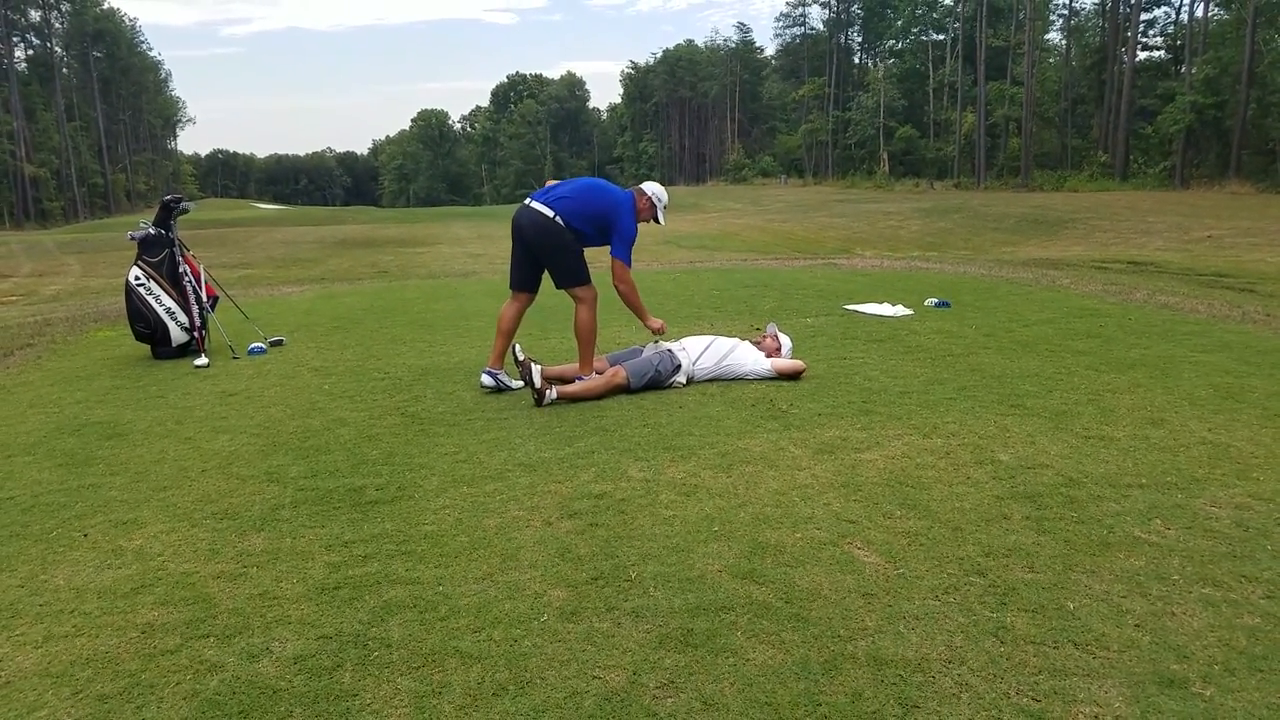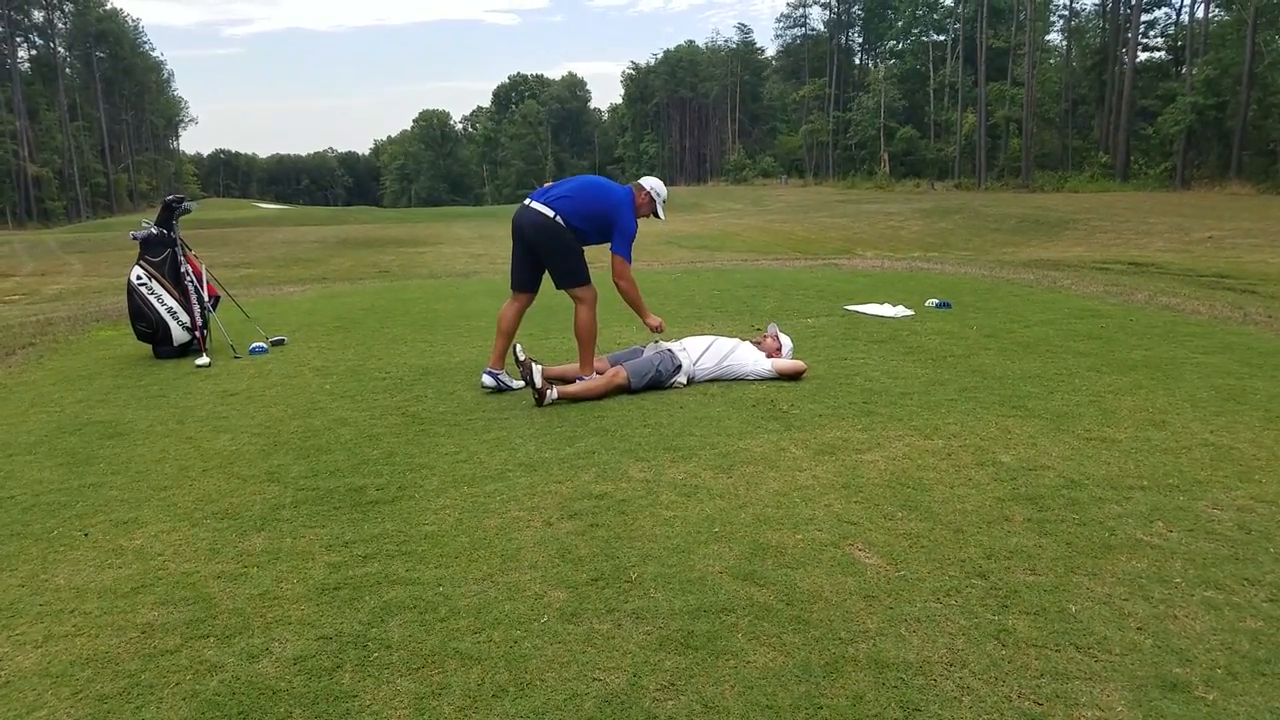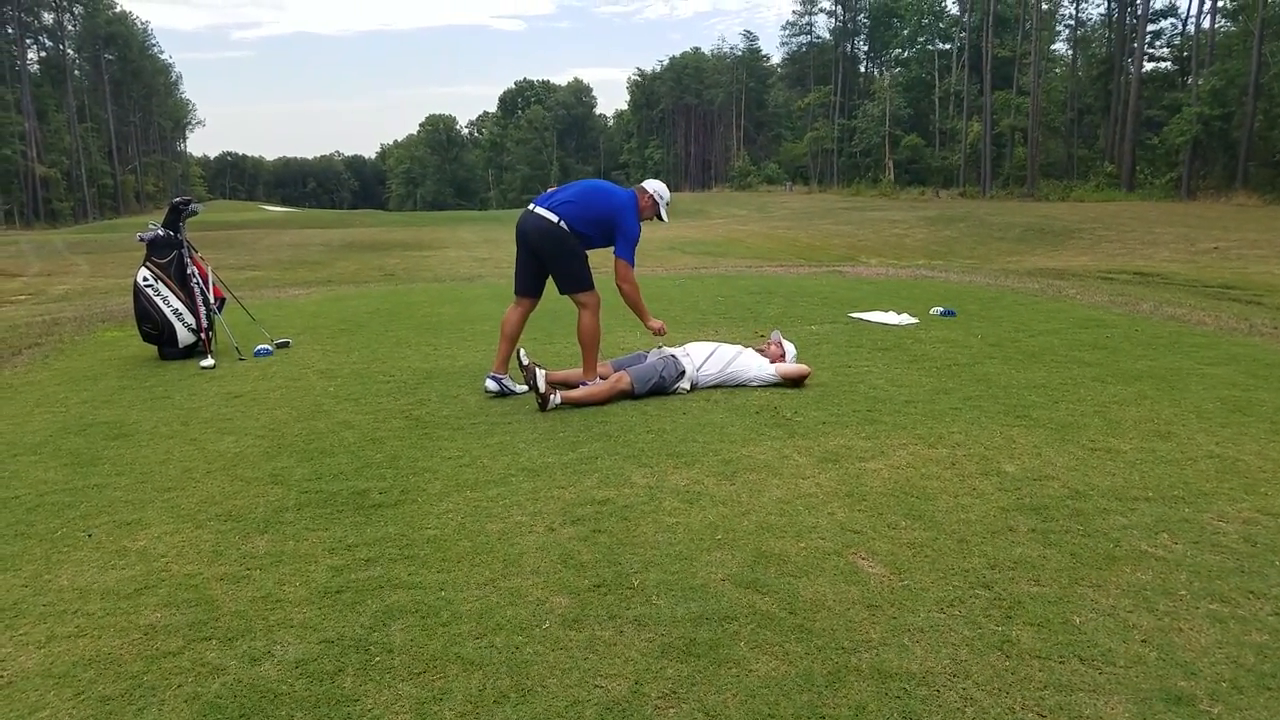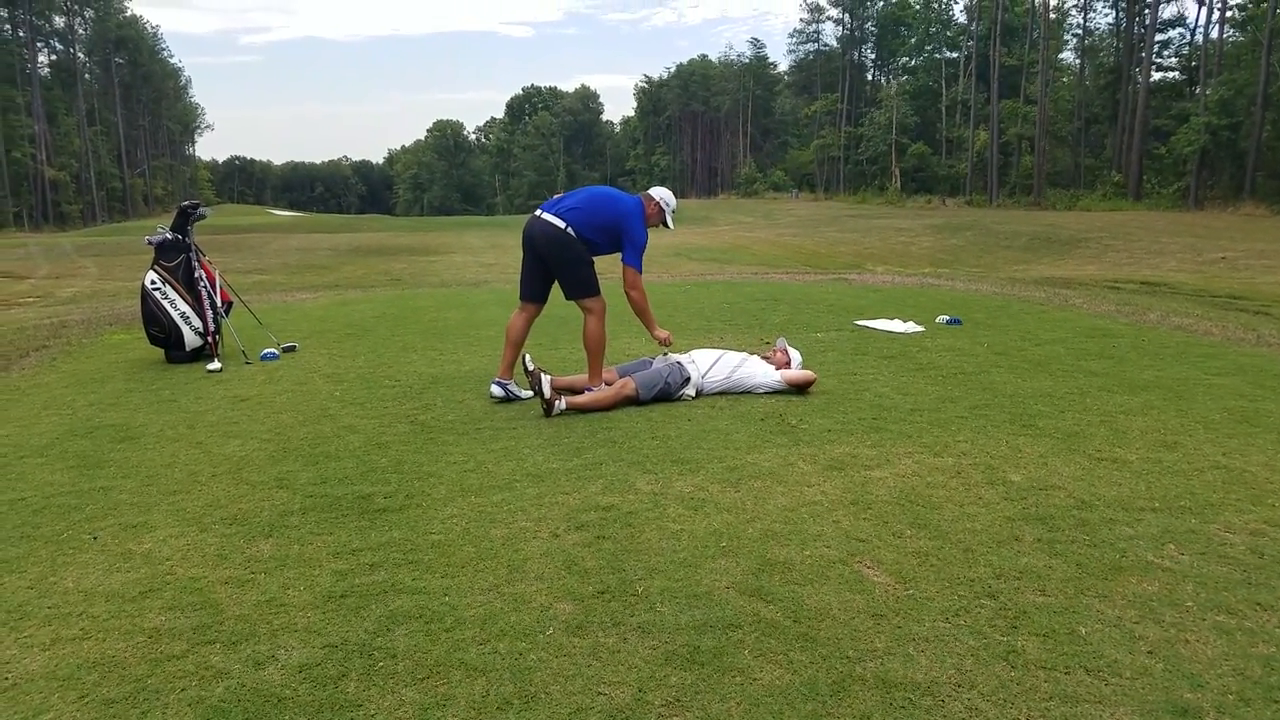
dt=0.3s
person 1, frame 1
left shoulder: (756, 362)
right shoulder: (742, 346)
left elbow: (799, 366)
left wrist: (786, 372)
left hip: (677, 364)
right hip: (670, 348)
left knee: (615, 377)
right knee: (599, 364)
left ankle: (550, 393)
right ankle: (539, 371)
person 1, frame 2
left shoulder: (757, 363)
right shoulder: (742, 347)
left elbow: (800, 366)
left wrist: (785, 372)
left hip: (678, 365)
right hip: (670, 349)
left knee: (615, 377)
right knee: (600, 364)
left ankle: (551, 393)
right ankle: (540, 371)
person 1, frame 3
left shoulder: (760, 369)
right shoulder: (746, 353)
left elbow: (803, 370)
left wrist: (790, 381)
left hip: (681, 370)
right hip: (673, 353)
left knee: (618, 383)
right knee: (603, 369)
left ankle: (554, 397)
right ankle: (543, 376)
person 1, frame 4
left shoulder: (766, 376)
right shoulder: (752, 360)
left elbow: (809, 376)
left wrist: (795, 386)
left hip: (687, 377)
right hip: (678, 360)
left knee: (623, 388)
right knee: (608, 375)
left ankle: (559, 403)
right ankle: (548, 381)
person 2, frame 1
left shoulder: (608, 193)
right shoulder: (624, 214)
left elbow: (551, 185)
right elbow: (621, 282)
right wrist: (648, 319)
left hip: (525, 215)
right hip: (548, 226)
left knee: (520, 299)
right knee: (585, 298)
left ankle: (494, 371)
right ankle: (585, 377)
person 2, frame 2
left shoulder: (606, 189)
right shoulder: (624, 210)
left elbow: (548, 186)
right elbow: (621, 278)
right wrist: (647, 316)
left hip: (524, 215)
right hip: (548, 225)
left knee: (520, 298)
right knee: (585, 298)
left ankle: (494, 371)
right ankle: (586, 376)
person 2, frame 3
left shoulder: (610, 193)
right shoulder: (627, 213)
left elbow: (552, 192)
right elbow: (624, 281)
right wrist: (648, 319)
left hip: (529, 220)
right hip: (553, 231)
left knee: (523, 303)
right knee: (588, 303)
left ankle: (498, 375)
right ankle: (589, 382)
person 2, frame 4
left shoulder: (617, 200)
right shoulder: (634, 220)
left elbow: (559, 198)
right elbow: (632, 288)
right wrist: (655, 329)
left hip: (535, 225)
right hip: (559, 236)
left knee: (528, 309)
right knee: (594, 309)
left ankle: (503, 381)
right ankle: (595, 388)
